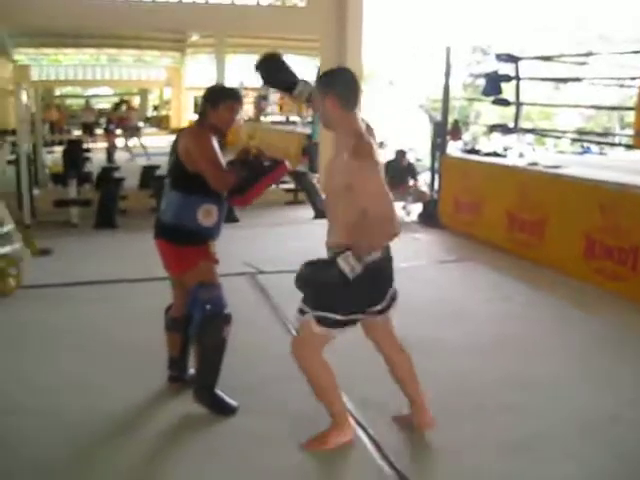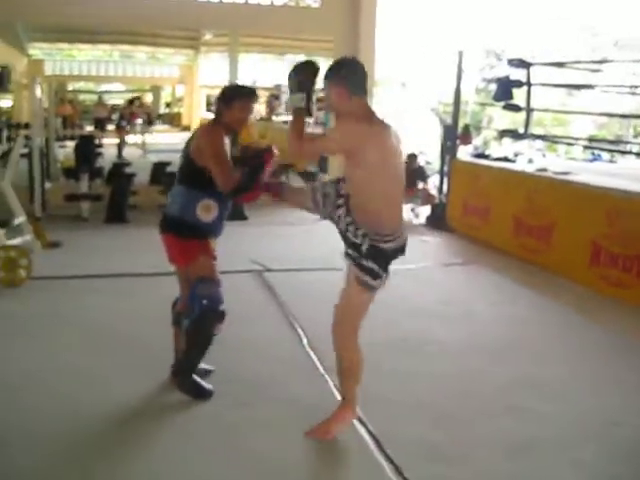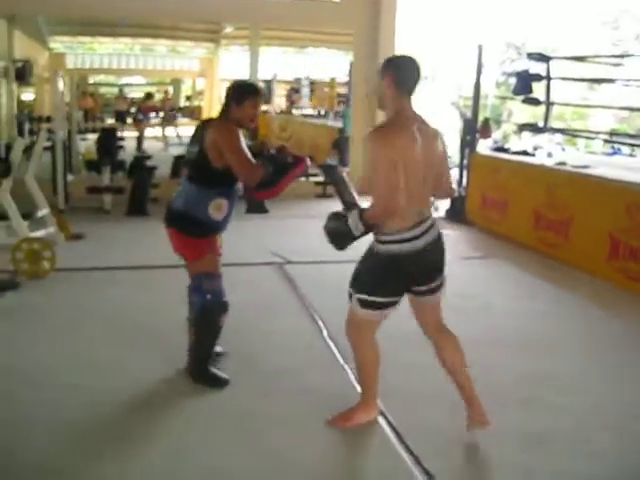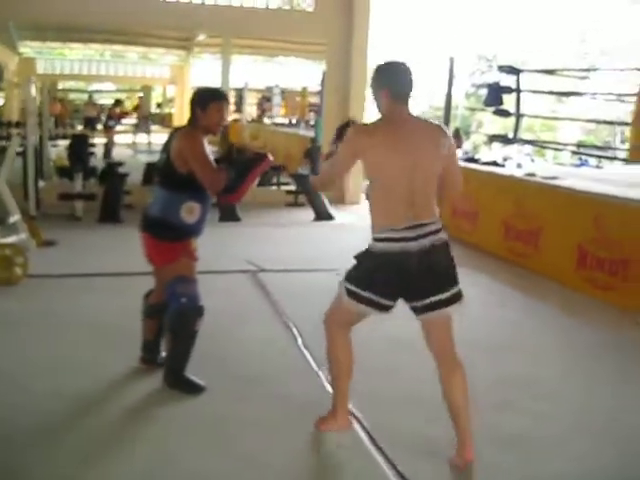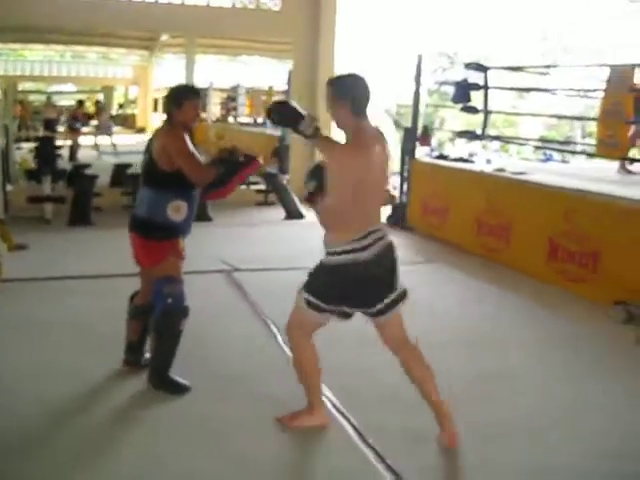
dt=0.3s
person 1, frame 1
left shoulder: (356, 160)
right shoulder: (353, 134)
left elbow: (388, 226)
left wrist: (344, 263)
left hip: (356, 268)
right hip: (367, 262)
left knee: (304, 349)
right knee: (384, 341)
left ankle: (341, 426)
right ankle: (420, 413)
person 1, frame 2
left shoulder: (353, 128)
right shoulder: (380, 128)
left elbow: (300, 149)
left wrist: (298, 101)
left hip: (377, 244)
right hip: (358, 212)
left knee: (343, 329)
right knee: (316, 194)
left ankle: (346, 409)
right ankle: (275, 185)
person 1, frame 3
left shoulder: (383, 137)
right shoulder: (431, 134)
left elbow: (389, 206)
left wrist: (356, 221)
left hip: (396, 251)
right hip: (428, 240)
left knee: (358, 328)
right knee: (433, 327)
left ankle: (367, 406)
right ankle: (474, 407)
person 1, frame 4
left shoulder: (366, 135)
right shoulder: (439, 135)
left elbow: (321, 183)
right elbow: (452, 193)
left wrist: (338, 150)
left hip: (387, 254)
right hip: (433, 248)
left knee: (336, 324)
right knee: (444, 350)
left ankle: (339, 413)
right ankle: (465, 446)
person 1, frame 5
left shoulder: (345, 154)
right shoulder: (376, 139)
left elbow: (332, 220)
left wrist: (315, 198)
right wrist: (306, 126)
left hip: (346, 265)
right hip: (378, 253)
left knee: (297, 331)
right knee: (401, 345)
left ankle: (315, 410)
right ankle: (447, 427)
person 2, frame 1
left shoulder: (195, 137)
right shoulder: (199, 136)
left elbow: (211, 181)
right elbow: (222, 182)
left hip: (175, 233)
right hip: (184, 238)
left knee: (184, 303)
right knee: (214, 311)
left ankle: (177, 370)
right ankle: (205, 388)
person 2, frame 2
left shoulder: (211, 135)
right shoulder: (213, 135)
left elbow: (217, 178)
right elbow: (228, 183)
left wrist: (249, 166)
right wrist: (258, 162)
left hip: (182, 228)
right hip: (187, 232)
left knee: (190, 297)
right knee: (210, 306)
left ankle: (184, 363)
right ankle: (183, 372)
person 2, frame 3
left shoulder: (208, 126)
right shoulder: (226, 132)
right elbow: (252, 178)
left wrist: (266, 161)
right wrist: (290, 165)
left hip: (184, 219)
right hip: (195, 227)
left knee: (202, 286)
right knee: (213, 299)
left ankle: (199, 348)
right ankle: (198, 367)
person 2, frame 4
left shoulder: (183, 136)
right shoulder: (191, 139)
left elbow: (199, 177)
right elbow: (215, 184)
left wrist: (227, 163)
right wrist: (247, 165)
left hip: (161, 228)
right hip: (170, 234)
left knee: (163, 292)
right knee: (187, 304)
left ankle: (150, 352)
right ankle: (174, 373)
person 2, frame 5
left shoulder: (166, 136)
right shoulder: (173, 137)
left elbow: (187, 176)
right elbow: (201, 177)
left wrist: (220, 165)
right wrist: (238, 165)
left hip: (148, 229)
right hip: (158, 234)
left knee: (148, 293)
right knee: (172, 303)
left ankle: (133, 354)
right ankle: (159, 374)
